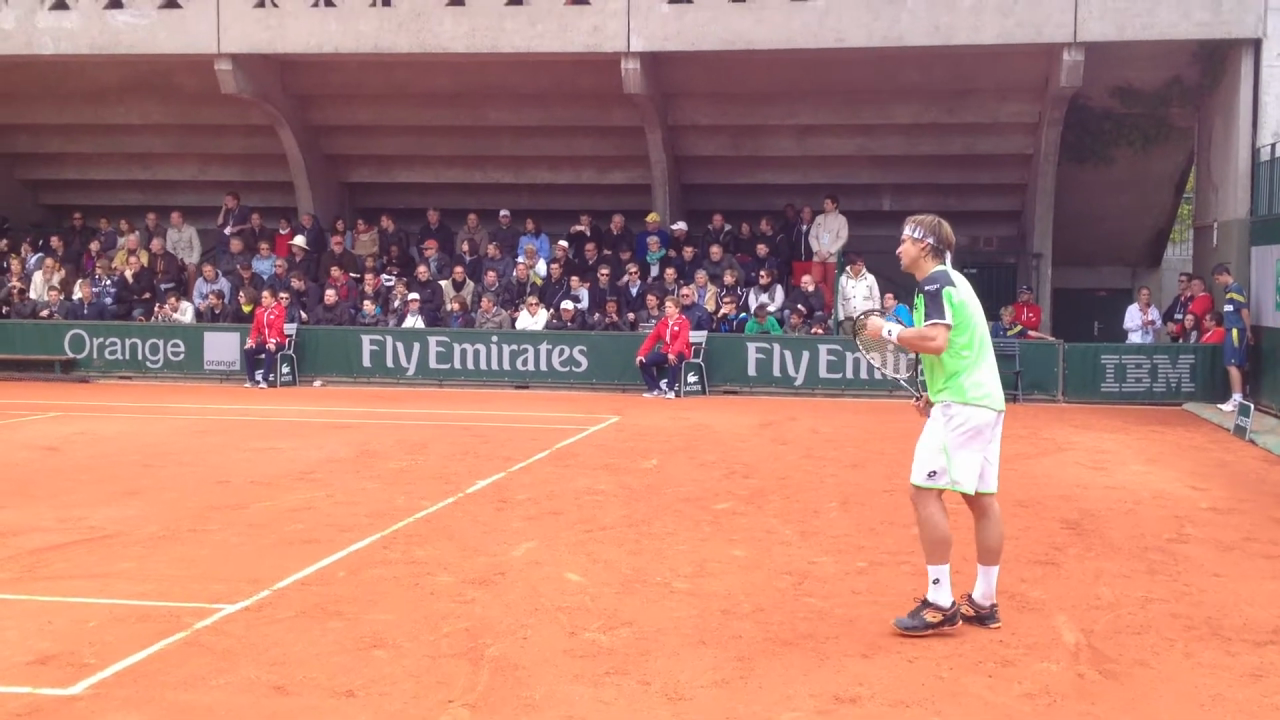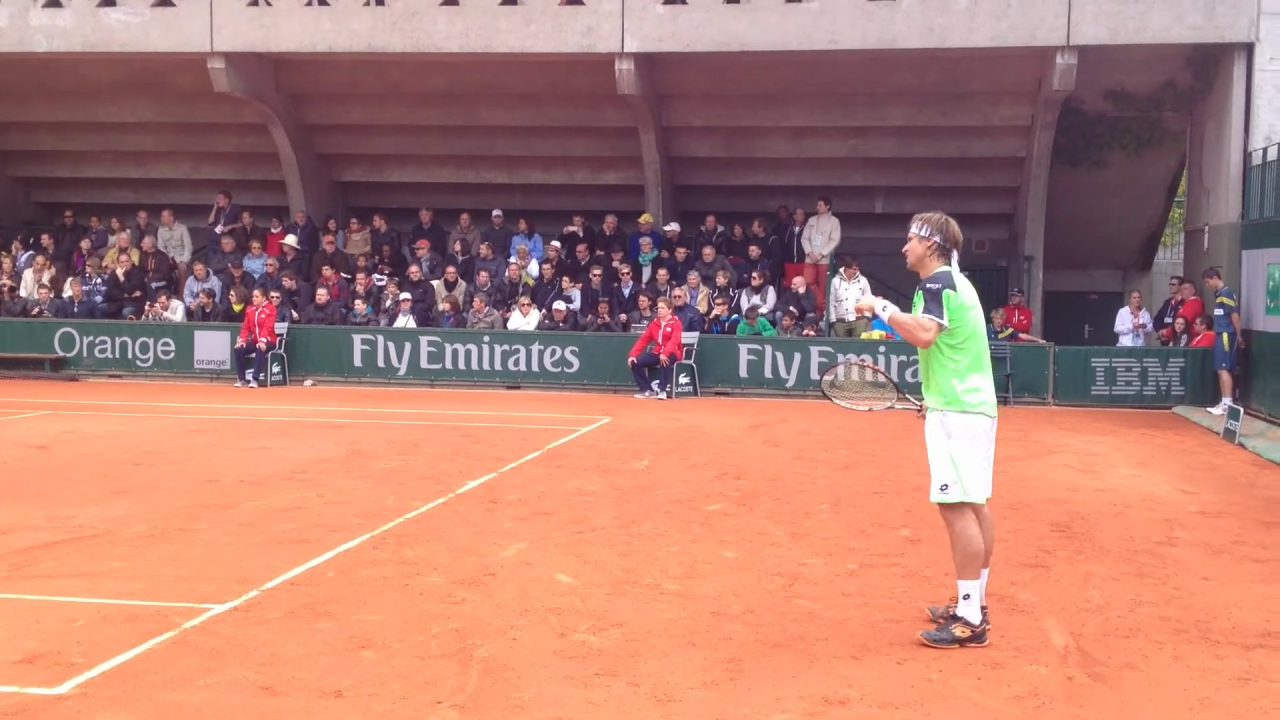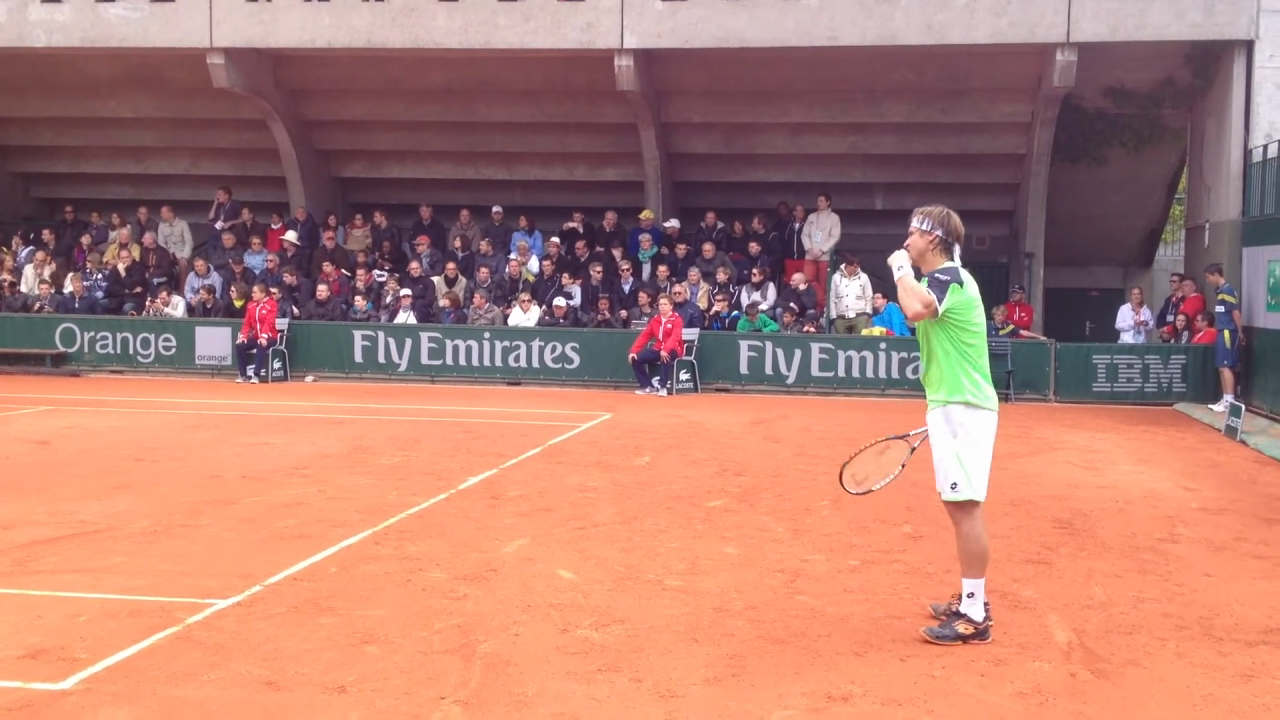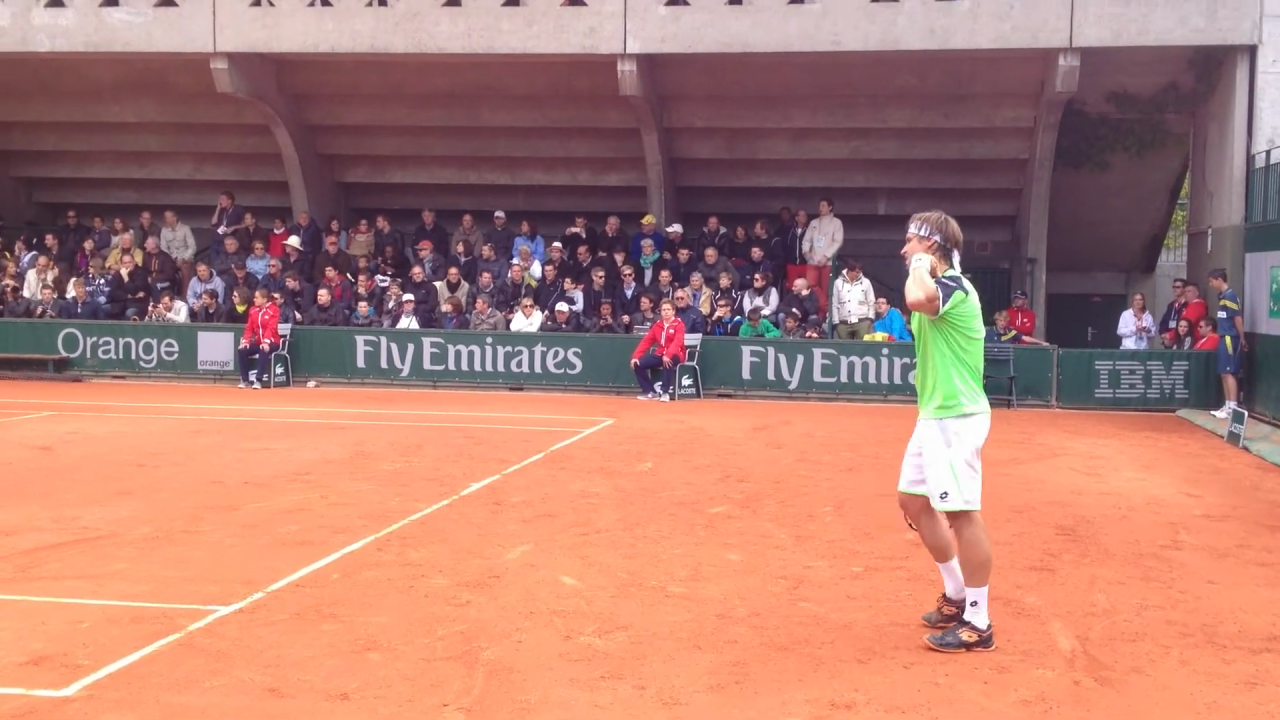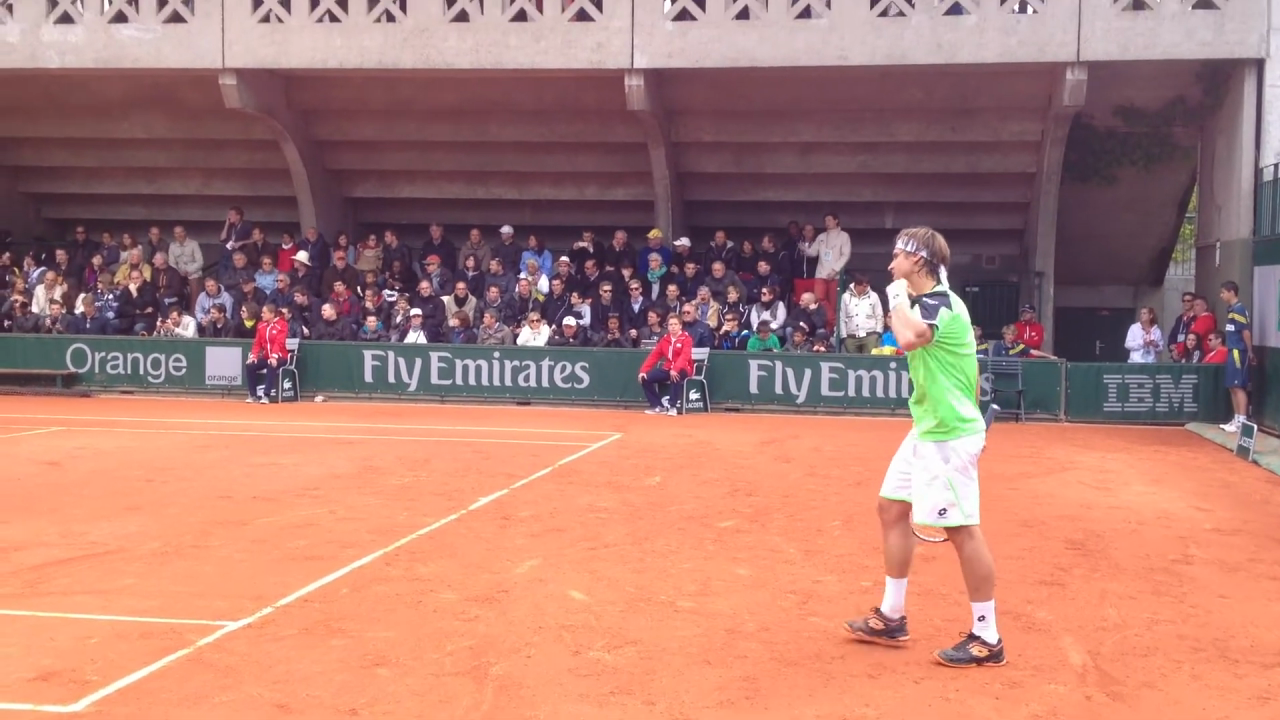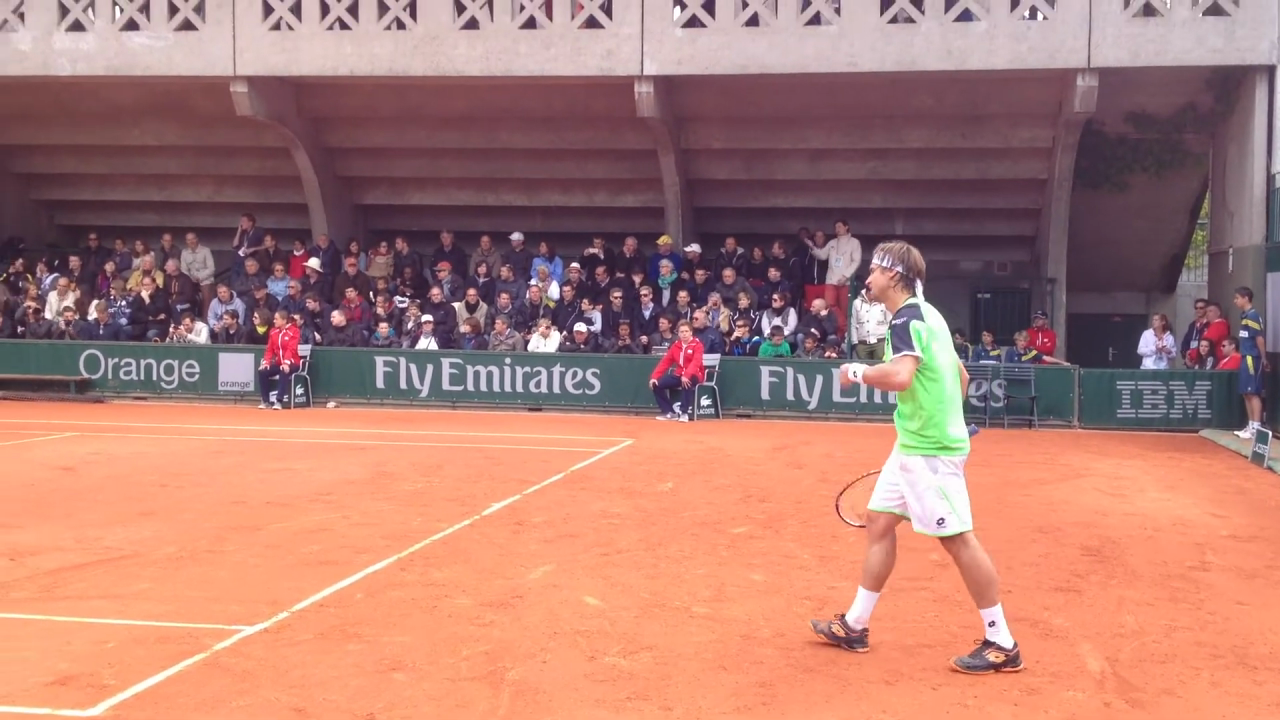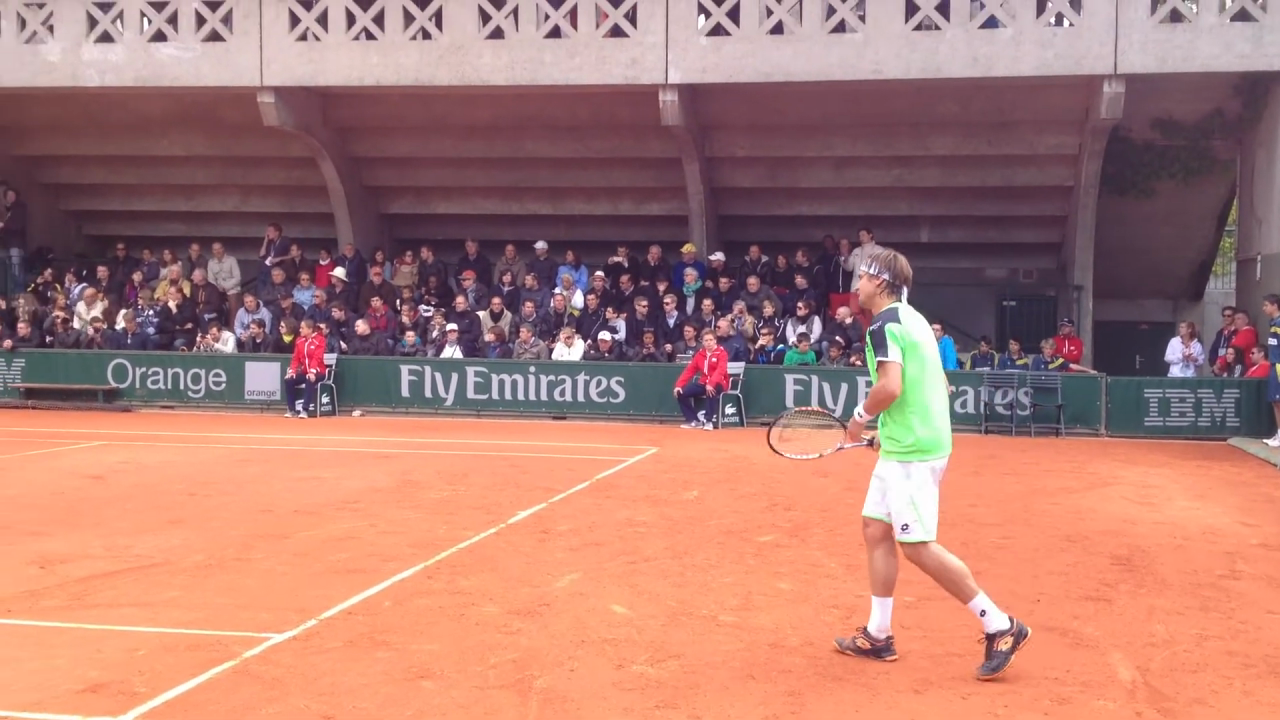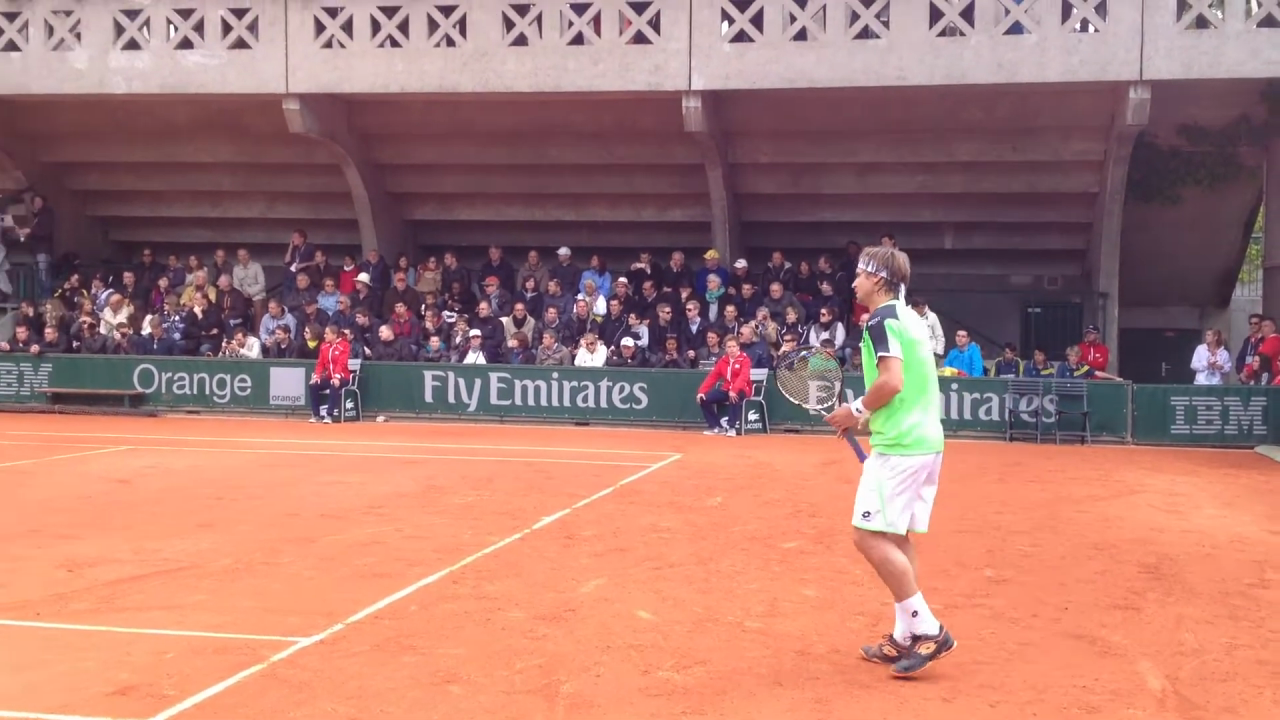
dt=0.2s
person 1, frame 1
left shoulder: (935, 282)
right shoulder: (950, 280)
left elbow: (935, 341)
left wrist: (888, 330)
right wrist: (936, 395)
left hip: (961, 405)
right hip: (984, 401)
left knee: (926, 493)
right knee: (982, 499)
left ankle: (939, 602)
right ankle: (984, 601)
person 1, frame 2
left shoulder: (939, 282)
right shoulder: (952, 282)
left elbow: (923, 335)
left wrist: (881, 307)
right wrist: (934, 400)
left hip: (957, 412)
right hip: (970, 408)
left knee: (957, 509)
right knee: (973, 508)
left ankle: (970, 620)
right ankle: (972, 604)
person 1, frame 3
left shoulder: (948, 278)
right shoulder: (945, 280)
left elbow: (914, 310)
left wrist: (900, 267)
left hip: (962, 409)
right hip: (950, 407)
left knee: (964, 506)
right knee: (959, 506)
left ankle: (974, 616)
right ankle: (972, 599)
person 1, frame 4
left shoulder: (951, 285)
right shoulder: (944, 286)
left elbow: (916, 300)
left wrist: (921, 266)
left hip: (955, 418)
right hip: (936, 416)
left knee: (961, 514)
right knee: (913, 500)
left ankle: (978, 622)
right ankle: (957, 594)
person 1, frame 5
left shoulder: (938, 302)
right shoulder: (935, 302)
left elbow: (908, 339)
right elbow: (970, 369)
left wrist: (895, 295)
left hip: (947, 436)
right hip: (928, 431)
left knee: (960, 529)
right knee: (892, 510)
left ankle: (987, 636)
right ankle: (891, 615)
person 1, frame 6
left shoulder: (907, 319)
right shoulder: (923, 315)
left elbow: (901, 378)
right elbow: (959, 377)
left wrist: (858, 373)
left hip: (932, 449)
right hip: (914, 444)
left knee: (956, 539)
right knee: (879, 526)
left ankle: (1001, 644)
right ankle: (854, 625)
person 1, frame 7
left shoulder: (884, 323)
right shoulder: (912, 319)
left elbow: (890, 388)
right elbow: (940, 385)
left wrist: (861, 416)
left hip: (911, 452)
right hip: (911, 446)
left knee: (922, 549)
right knee: (875, 530)
left ankle: (1000, 627)
right ankle: (879, 632)
person 1, frame 8
left shoulder: (882, 319)
right shoulder: (909, 318)
left elbow: (893, 381)
left wrist: (854, 411)
right wrist: (868, 418)
left hip: (899, 448)
right hip: (924, 443)
left knee: (871, 537)
right knee: (896, 538)
left ankle: (928, 628)
right ankle: (908, 634)
